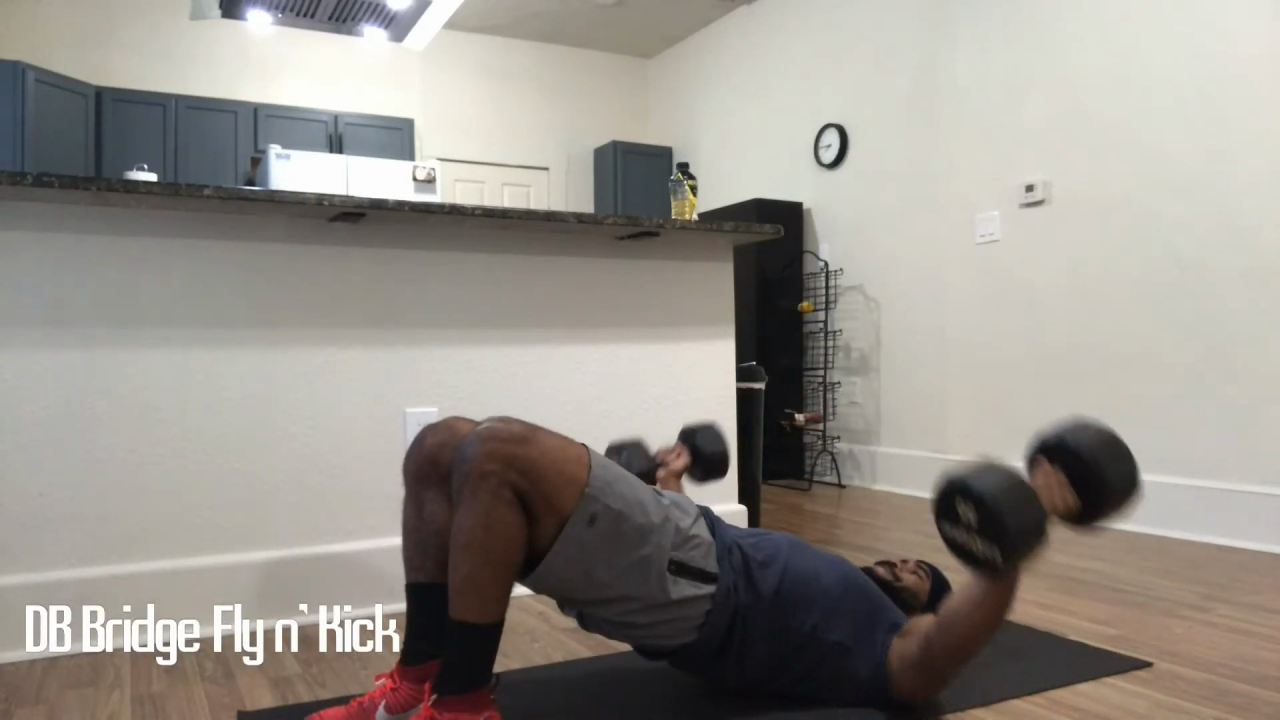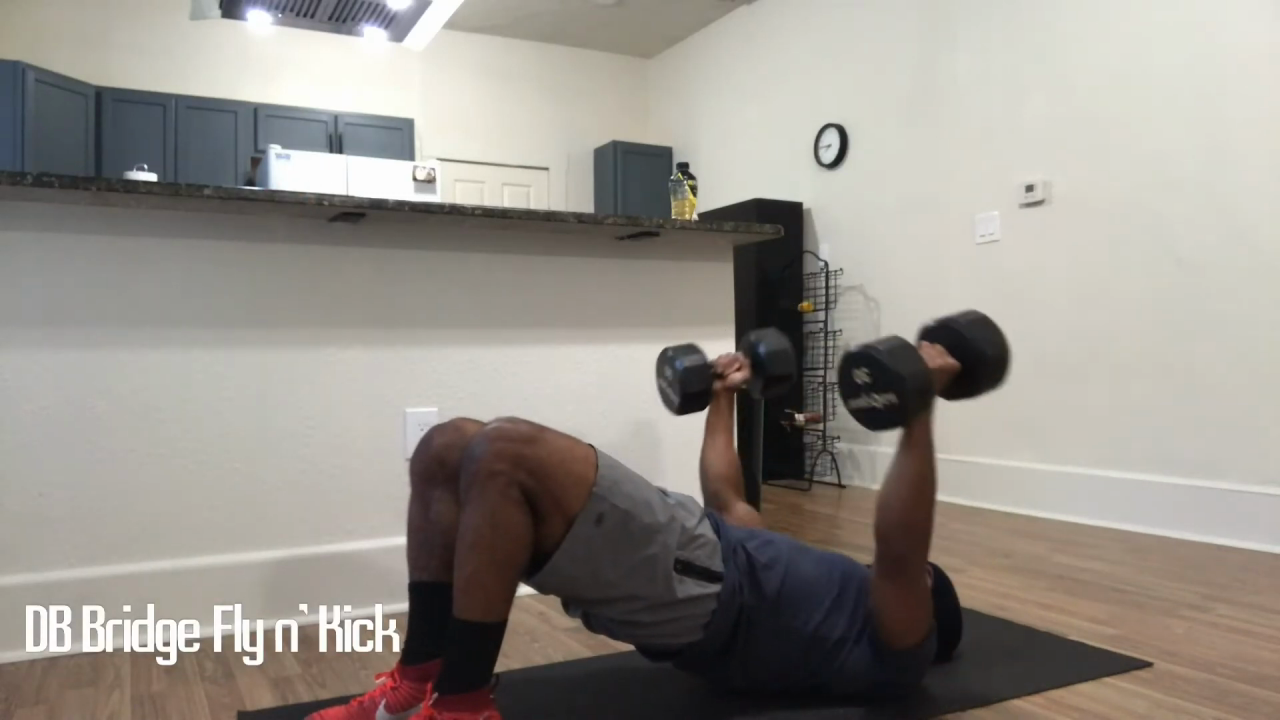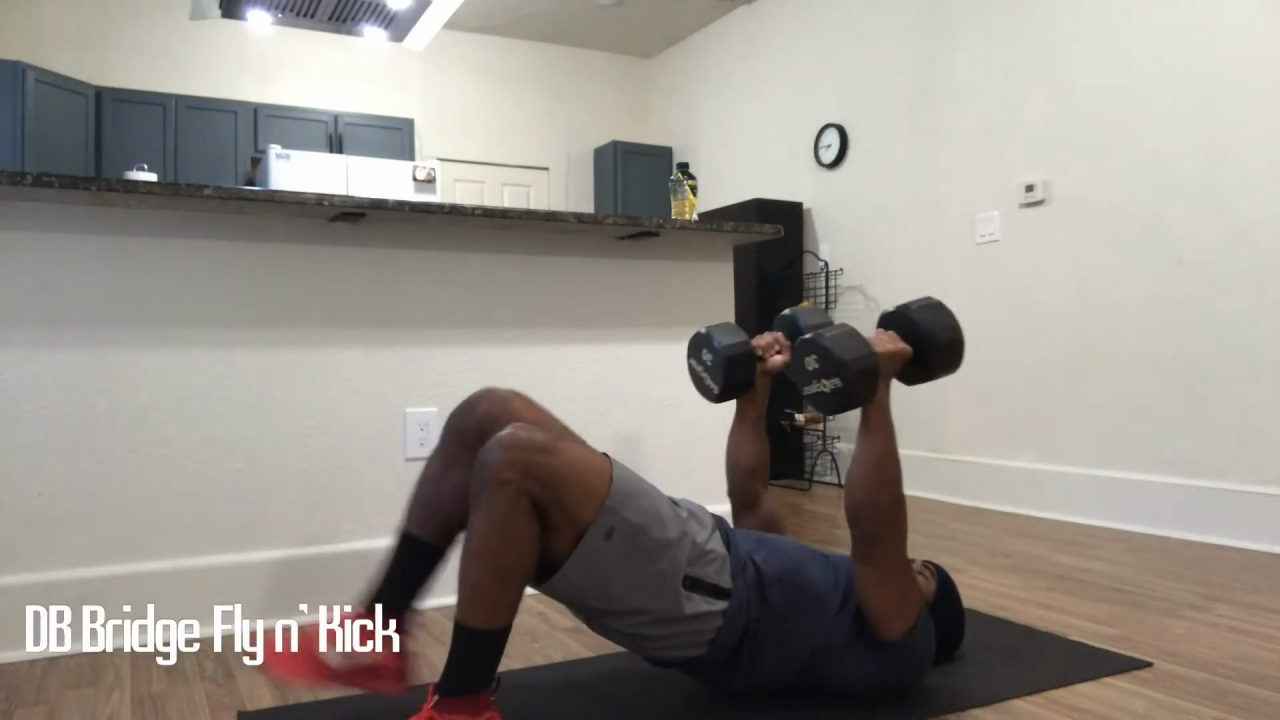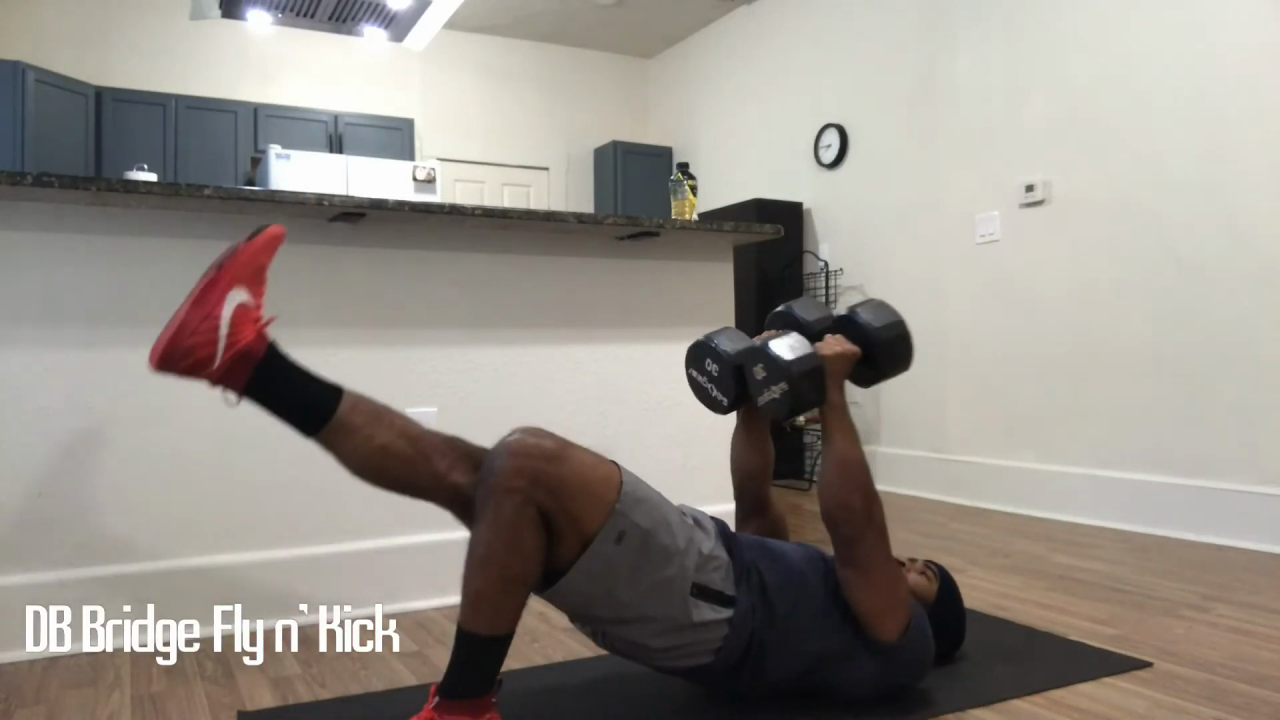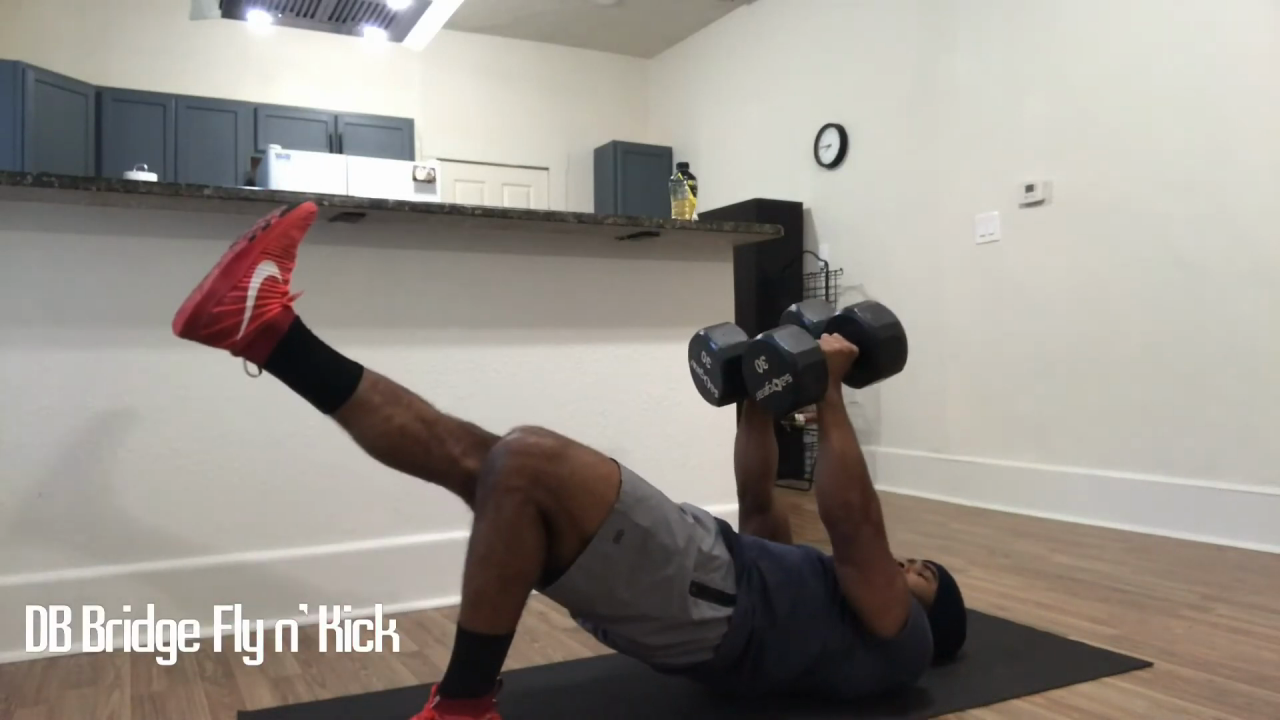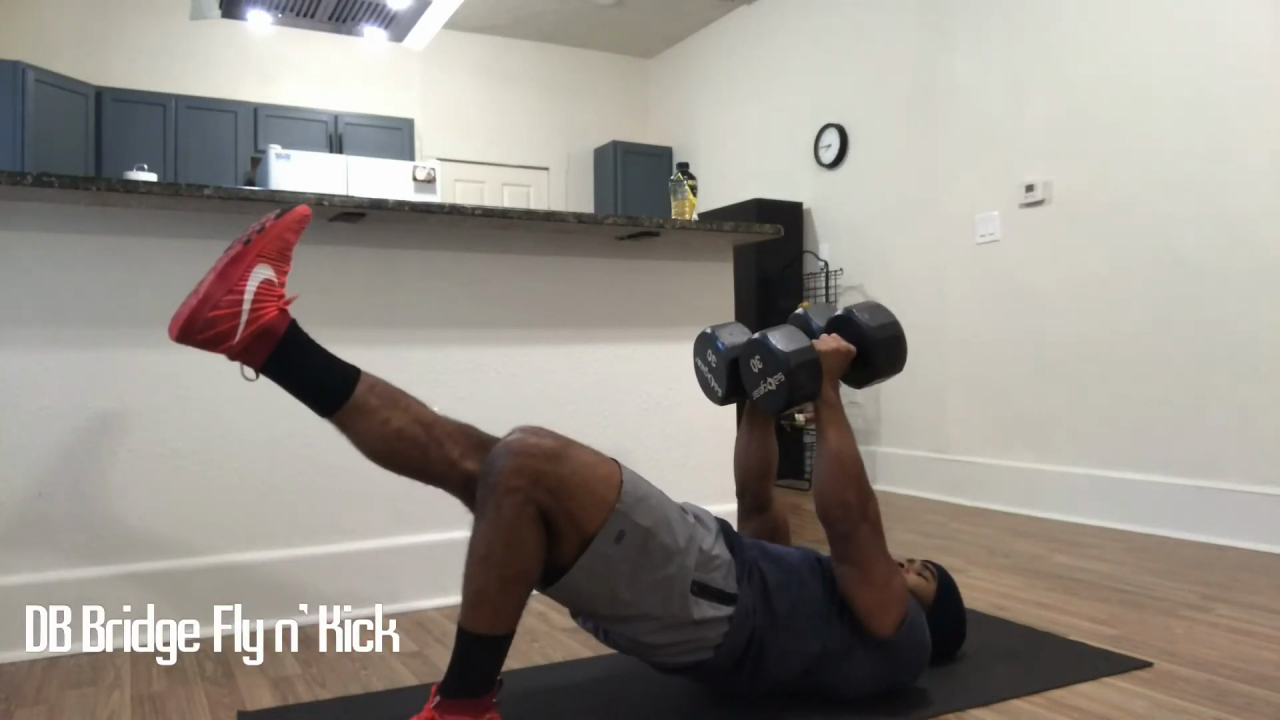
dt=0.4s
person 1, frame 1
left shoulder: (888, 645)
right shoulder: (835, 595)
left elbow: (946, 650)
right wrist: (673, 481)
left hip: (689, 582)
right hip: (679, 557)
left knee: (496, 453)
right knee: (443, 448)
person 1, frame 2
left shoulder: (895, 646)
right shoulder: (826, 585)
left elbow: (900, 549)
right elbow: (726, 499)
left wrist: (920, 412)
right wrist: (723, 400)
left hip: (695, 586)
left knee: (506, 452)
right knee: (447, 449)
person 1, frame 3
left shoulder: (895, 639)
right shoulder: (839, 586)
left elbow: (876, 533)
right elbow: (747, 495)
left wrist: (879, 394)
right wrist: (758, 387)
left hip: (702, 588)
left knee: (512, 455)
right knee: (488, 414)
right ankle: (374, 640)
person 1, frame 4
left shoulder: (897, 643)
right shoulder: (826, 588)
left elbow: (857, 528)
right elbow: (754, 503)
left wrist: (834, 398)
right wrist: (757, 400)
left hip: (706, 603)
right hip: (688, 582)
left knee: (527, 460)
right knee: (454, 467)
right ankle: (242, 355)
person 1, frame 5
left shoulder: (896, 642)
right shoulder: (826, 590)
left elbow: (853, 524)
right elbow: (758, 503)
left wrist: (829, 396)
right wrist: (758, 397)
left hip: (704, 600)
right hip: (682, 584)
left knee: (527, 459)
right knee: (465, 452)
right ankle: (265, 329)
person 1, frame 6
left shoulder: (895, 641)
right shoulder: (823, 586)
left elbow: (850, 523)
right elbow: (757, 503)
left wrist: (827, 393)
right wrist: (760, 396)
left hip: (705, 597)
right hip: (674, 583)
left knee: (527, 459)
right knee: (464, 454)
right ankle: (261, 334)
